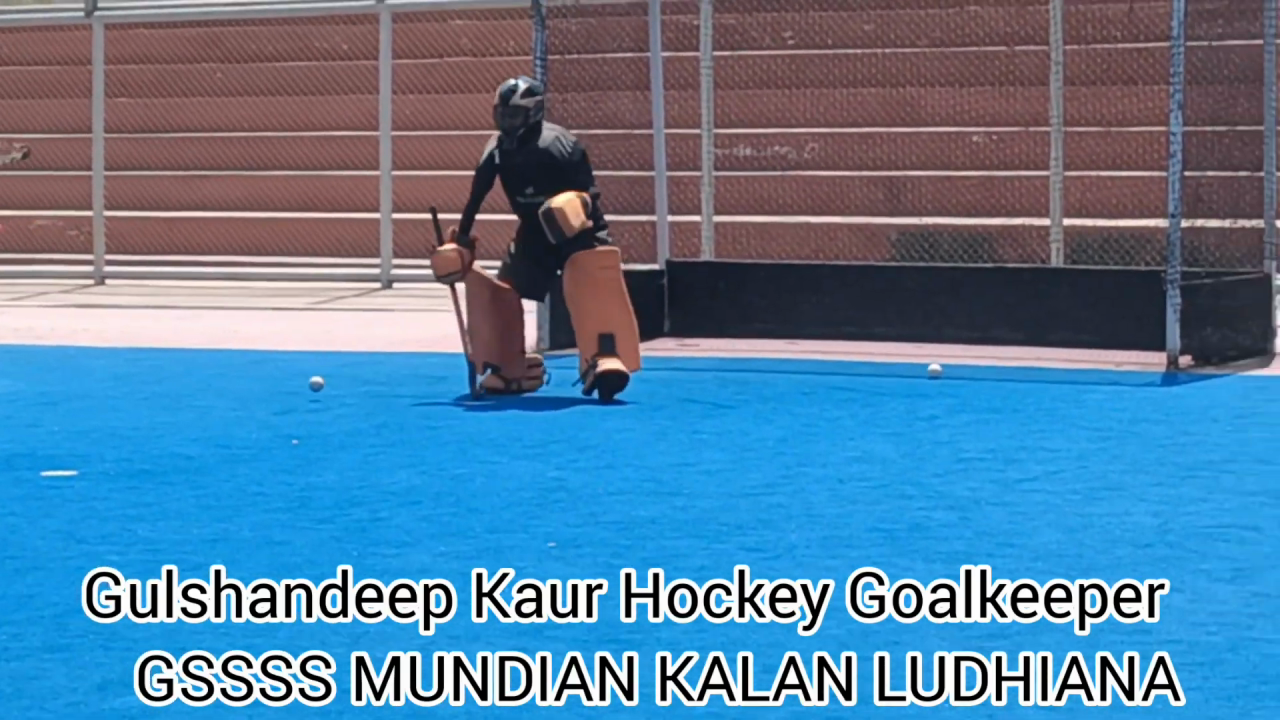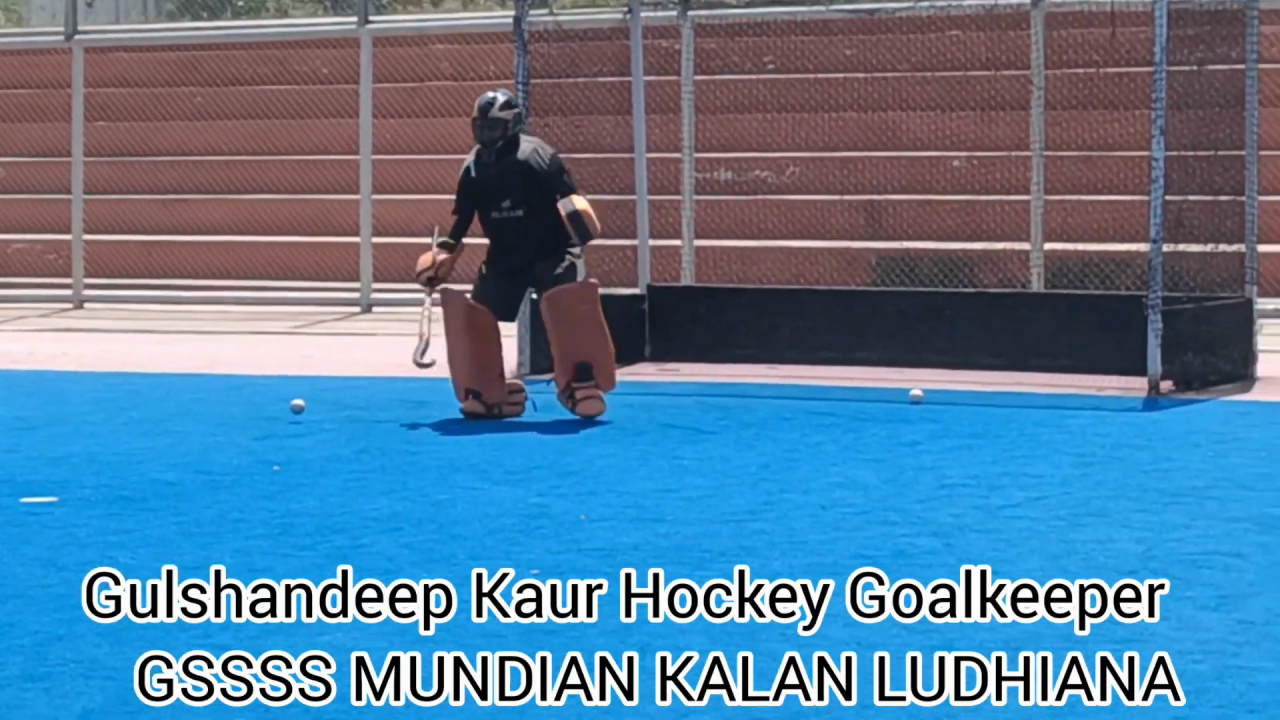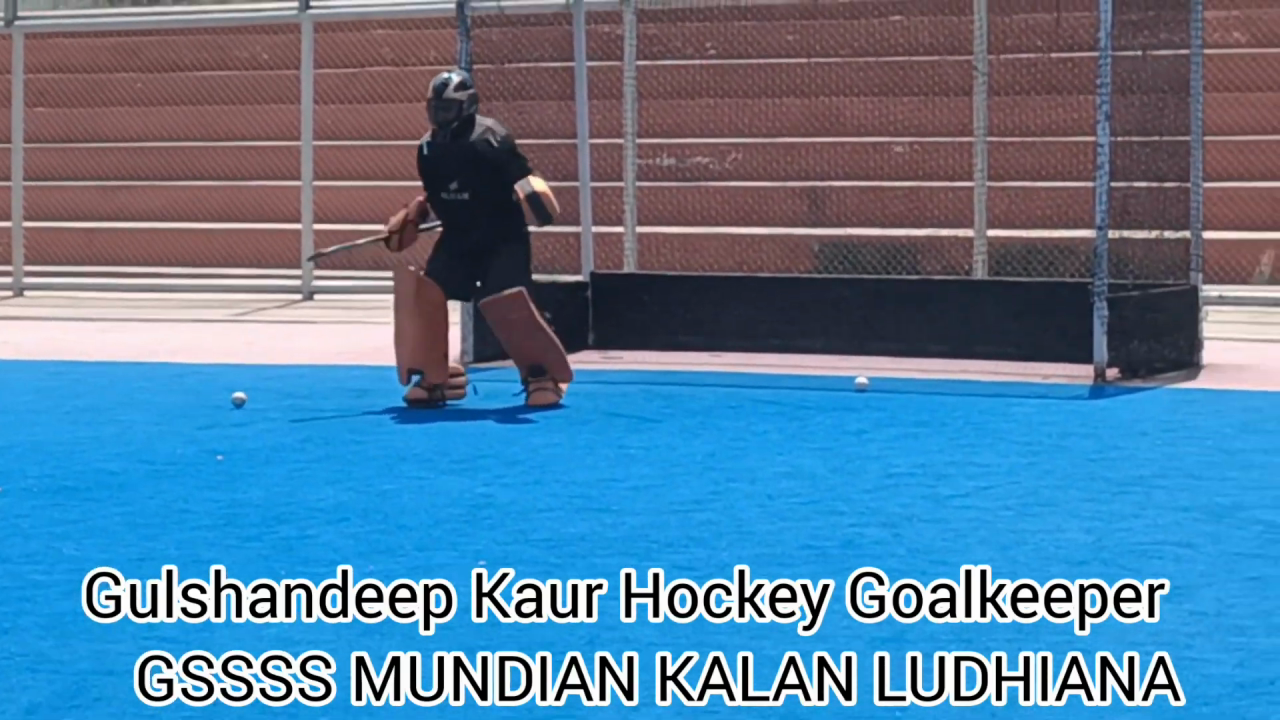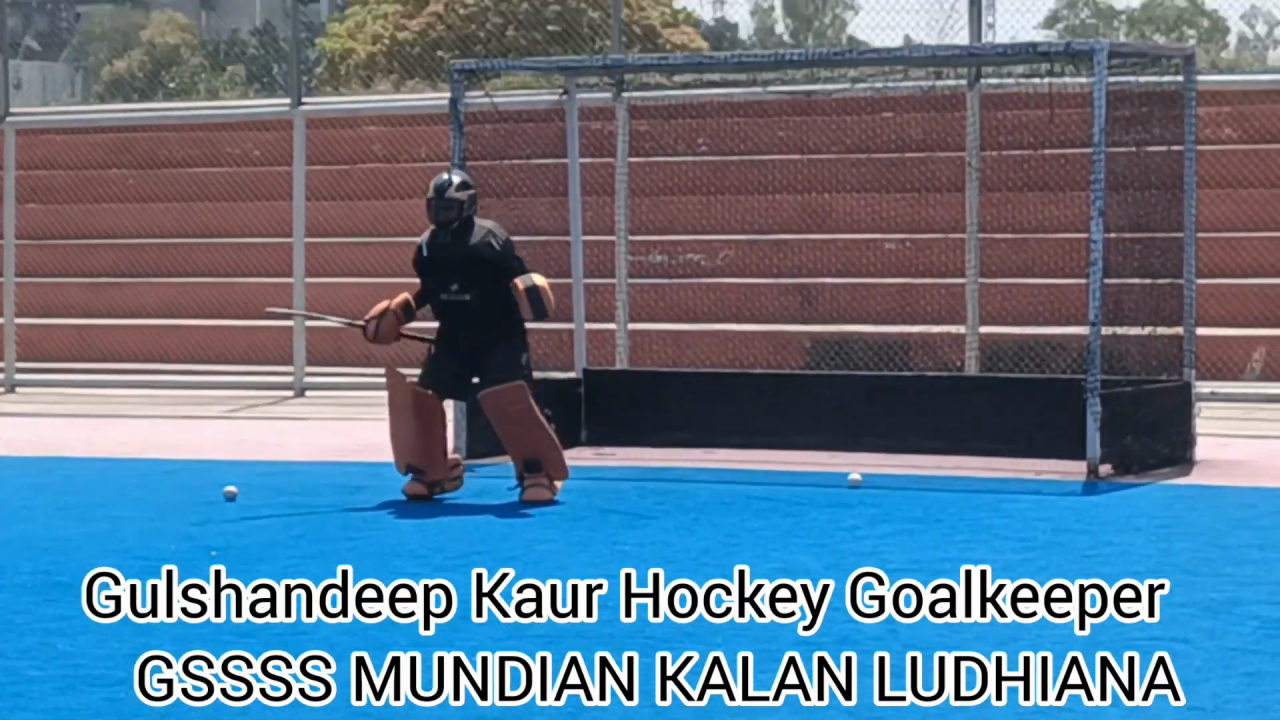
dt=0.2s
person 1, frame 1
left shoulder: (559, 143)
right shoulder: (496, 150)
left elbow: (587, 187)
right elbow: (477, 194)
left wrist: (577, 205)
right wrist: (461, 239)
left hip: (578, 235)
right hip: (534, 237)
left knee: (591, 288)
right knee: (498, 293)
left ankle: (604, 361)
right ankle: (512, 370)
person 1, frame 2
left shoulder: (537, 156)
right shoulder: (473, 165)
left elbow: (567, 194)
right elbow: (463, 214)
left wrist: (573, 211)
right wrist: (445, 250)
left hip: (550, 251)
right hip: (504, 256)
left knee: (567, 305)
right knee: (473, 315)
left ankle: (584, 386)
right ankle: (493, 394)
person 1, frame 3
left shoulder: (490, 137)
right shoulder: (429, 146)
left elbow: (521, 175)
left wrist: (531, 194)
right wrist: (413, 216)
left hip: (502, 239)
right hip: (456, 239)
left knee: (508, 305)
right knee: (422, 291)
left ankle: (543, 377)
right ankle: (434, 378)
person 1, frame 4
left shoulder: (490, 239)
right shoulder: (428, 245)
left elbow: (519, 276)
right elbow: (428, 290)
left wrist: (531, 290)
right wrist: (400, 311)
left hip: (501, 338)
right hip: (454, 338)
left knee: (510, 400)
right knee: (421, 395)
left ankle: (538, 473)
right ankle: (433, 473)
